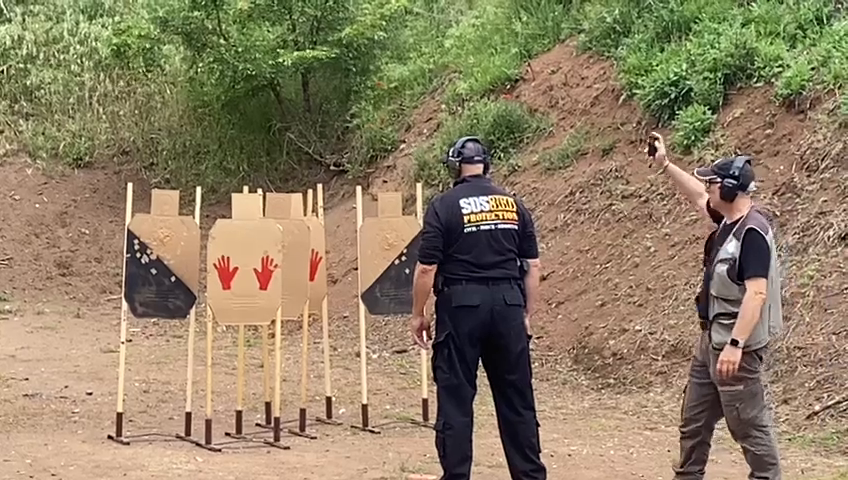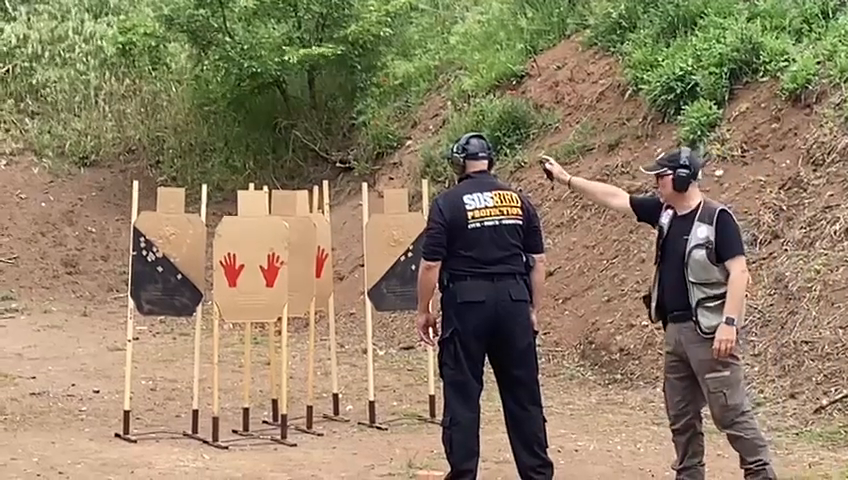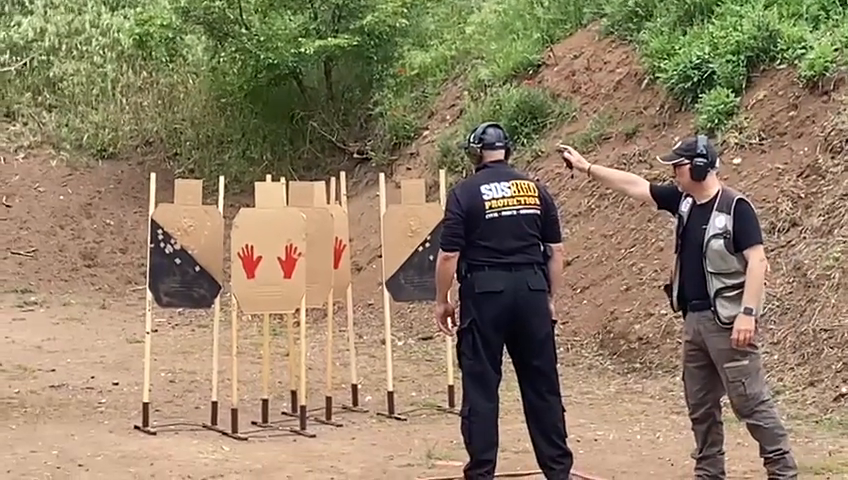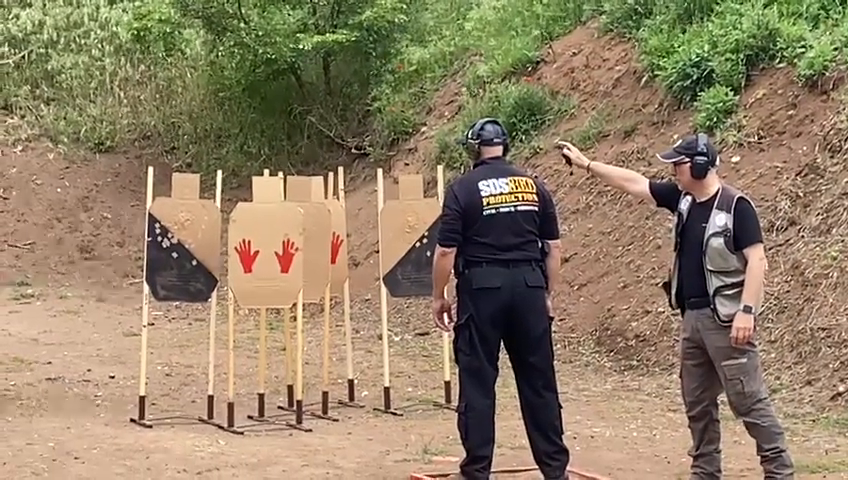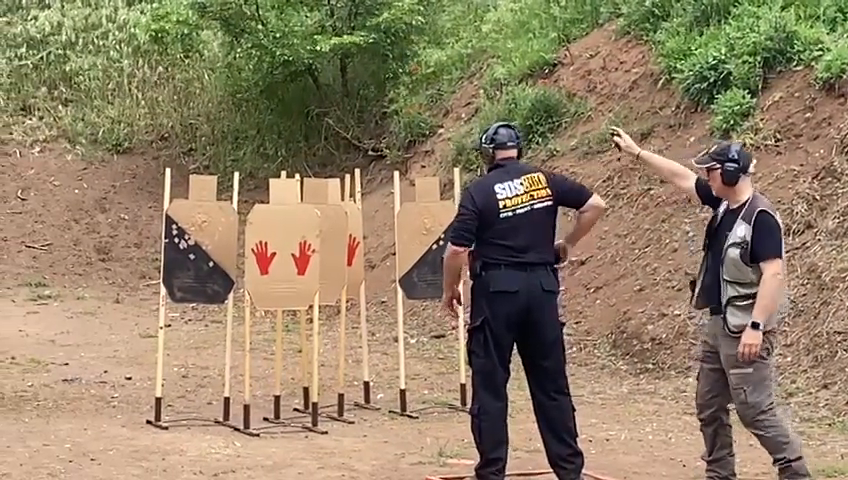
dt=1s
person 1, frame 1
left shoulder: (444, 205)
right shoulder: (513, 204)
left elbow: (426, 268)
right elbow: (532, 266)
left wrist: (418, 314)
right wrist: (527, 313)
left hip: (461, 306)
right hip: (507, 304)
left knee: (455, 398)
right knee: (516, 397)
person 1, frame 2
left shoulder: (448, 202)
right shoulder: (519, 200)
left elbow: (431, 264)
right elbow: (537, 261)
left wrist: (423, 310)
right wrist: (533, 308)
left hip: (466, 301)
right hip: (513, 300)
left knee: (462, 394)
right knee: (523, 393)
person 1, frame 3
left shoulder: (464, 192)
right shoulder: (536, 189)
left elbow: (448, 255)
right elbow: (555, 249)
left wrist: (442, 300)
right wrist: (550, 296)
left hip: (484, 292)
right hip: (531, 289)
left knee: (480, 385)
right knee: (542, 383)
person 1, frame 4
left shoulder: (463, 187)
right shoulder: (533, 185)
left elbow: (446, 251)
right elbow: (553, 246)
left wrist: (438, 296)
right wrist: (548, 292)
left hip: (482, 288)
right hip: (528, 286)
left knee: (477, 381)
right knee: (538, 379)
person 1, frame 5
left shoulder: (479, 190)
right shoulder: (545, 180)
left elbow: (457, 249)
right elbow: (595, 205)
left wrist: (449, 290)
right wrist: (567, 244)
left hip: (497, 290)
right hip: (541, 287)
left knee: (490, 384)
right knee: (551, 382)
person 2, frame 1
left shoulder: (752, 232)
right shoulder: (729, 219)
left elbow: (757, 293)
right elbow: (698, 197)
left wrist: (735, 344)
right wrist: (666, 165)
left hip: (735, 344)
right hip: (711, 339)
left knee: (748, 423)
right knee: (694, 419)
person 2, frame 2
left shoulder: (718, 217)
right shoulder: (664, 212)
left elbow: (739, 272)
right elbow: (615, 197)
left wrist: (729, 323)
right wrist: (567, 179)
left hip: (708, 332)
right hip: (675, 330)
left knee: (731, 412)
right knee: (681, 415)
person 2, frame 3
left shoulder: (735, 206)
right shoulder: (684, 200)
left elbow: (757, 261)
right elbow: (634, 184)
left wrist: (748, 312)
right wrist: (587, 167)
left hip: (726, 320)
right hip: (694, 319)
left knee: (750, 401)
right knee: (700, 404)
person 2, frame 4
left shoulder: (735, 205)
right shoulder: (682, 198)
left elbow: (757, 260)
right elbow: (633, 182)
left wrist: (747, 310)
right wrist: (586, 163)
left hip: (725, 319)
right hip: (692, 317)
left knee: (748, 399)
right knee: (697, 402)
person 2, frame 5
left shoulder: (761, 216)
right shoulder: (722, 202)
left elbow: (773, 275)
right elbow: (680, 176)
left wrist: (756, 327)
right wrist: (636, 152)
left hip: (744, 328)
right hip: (717, 323)
left knee: (755, 409)
right knee: (709, 406)
